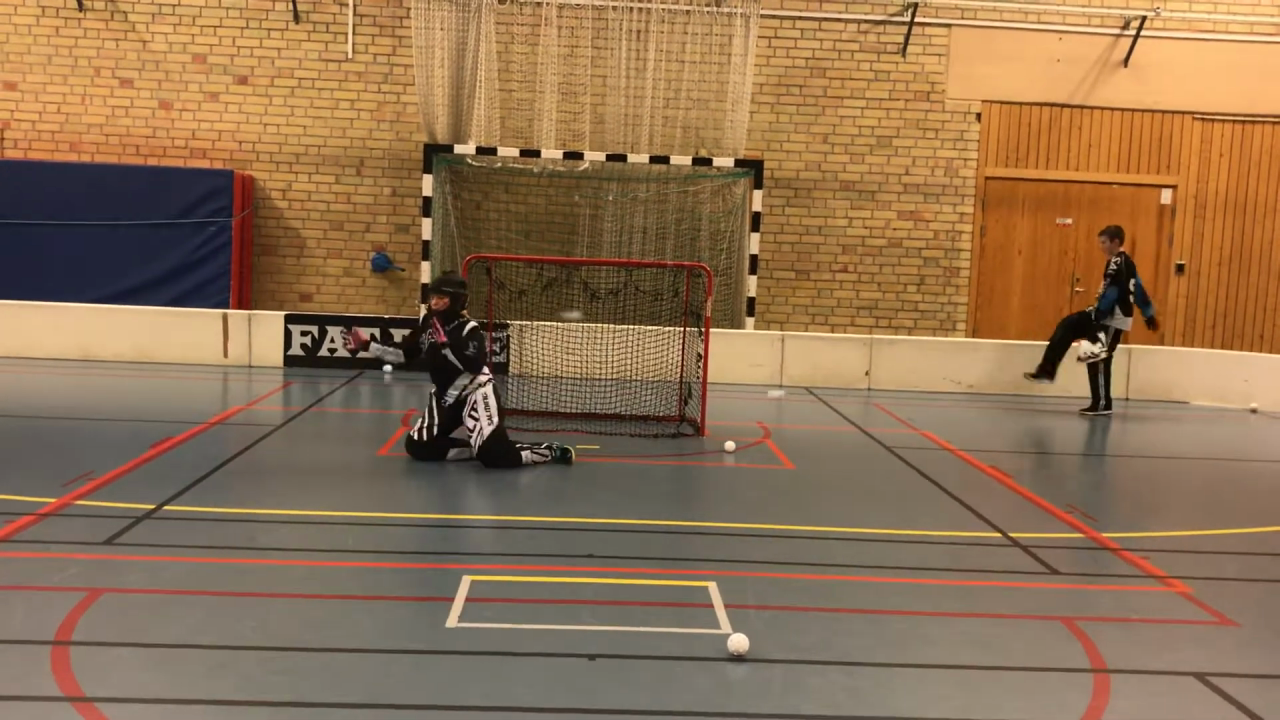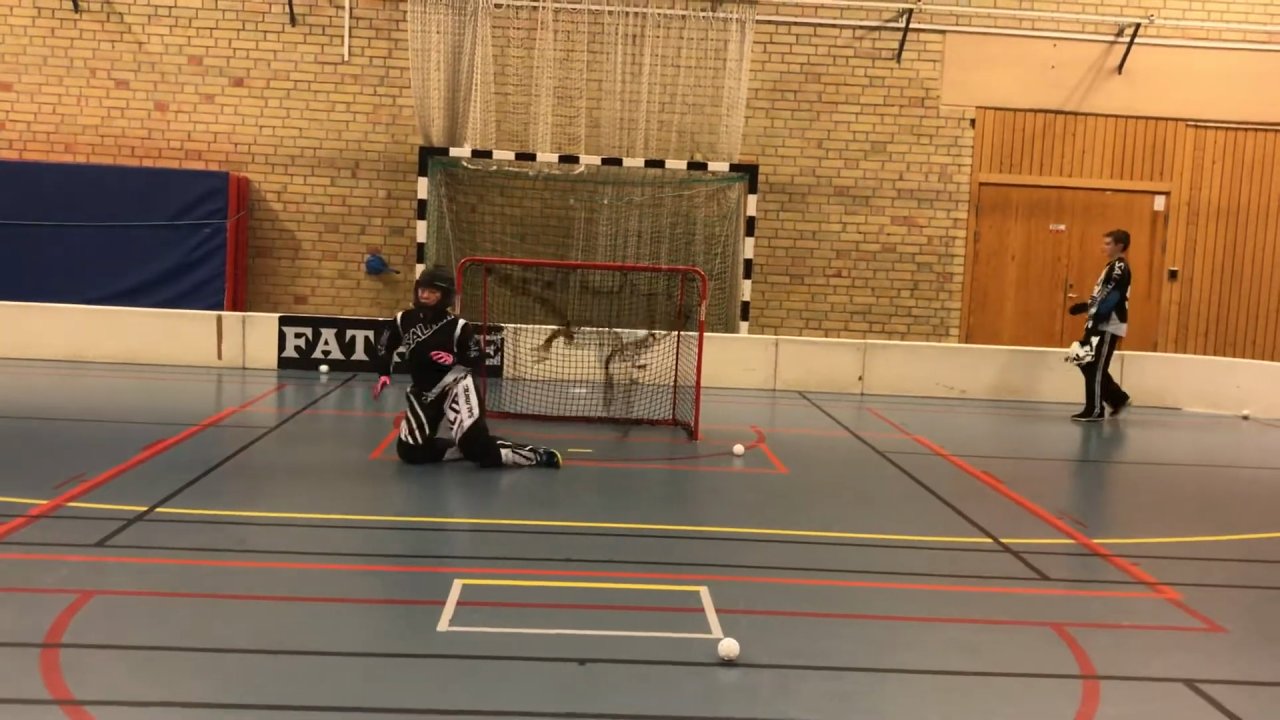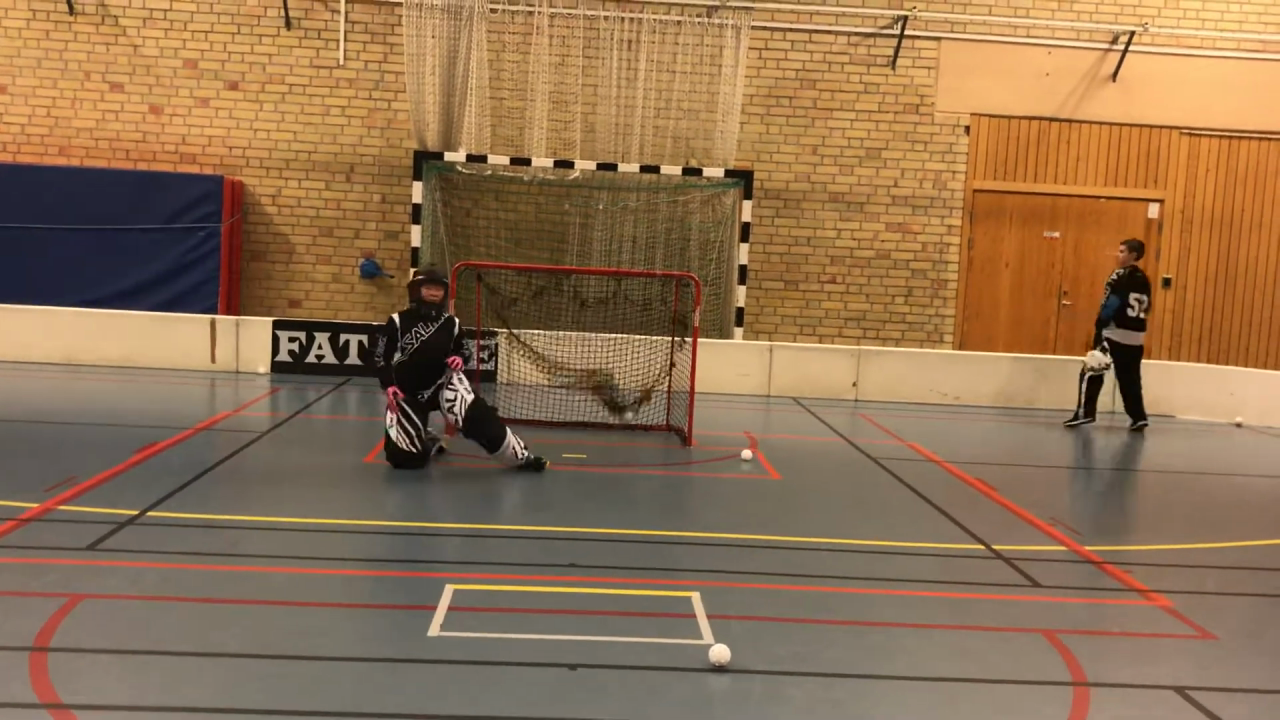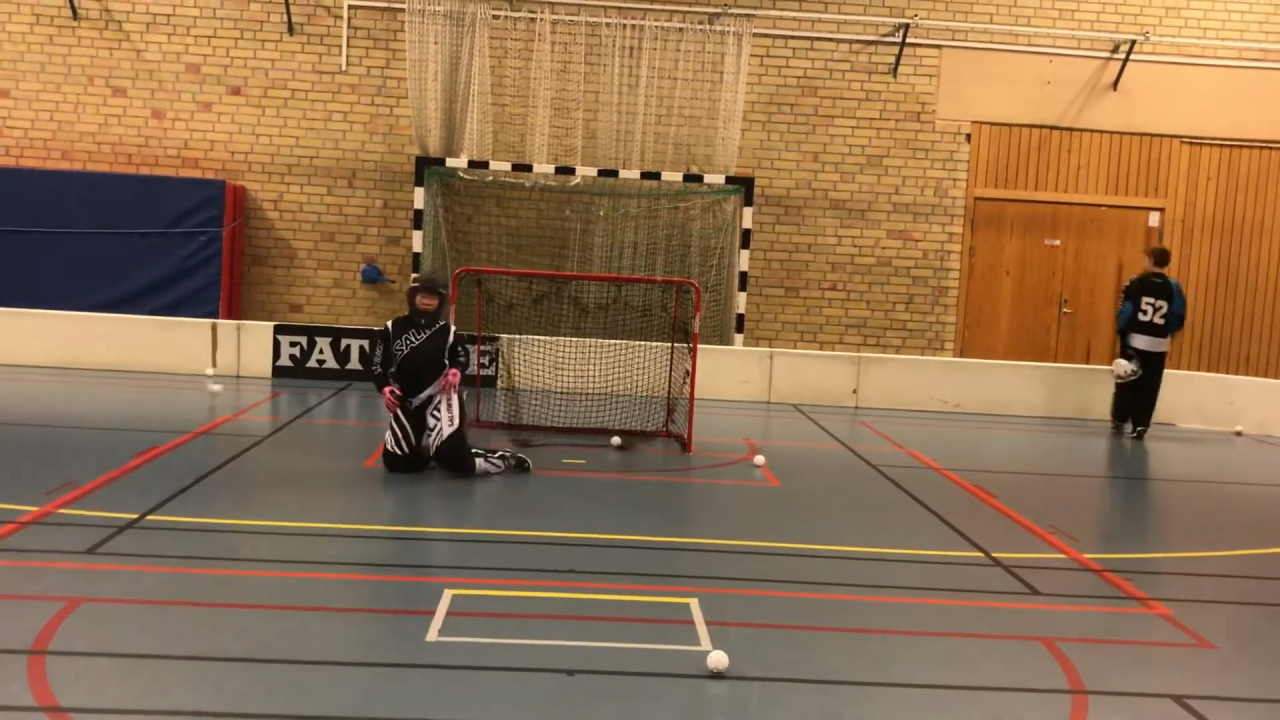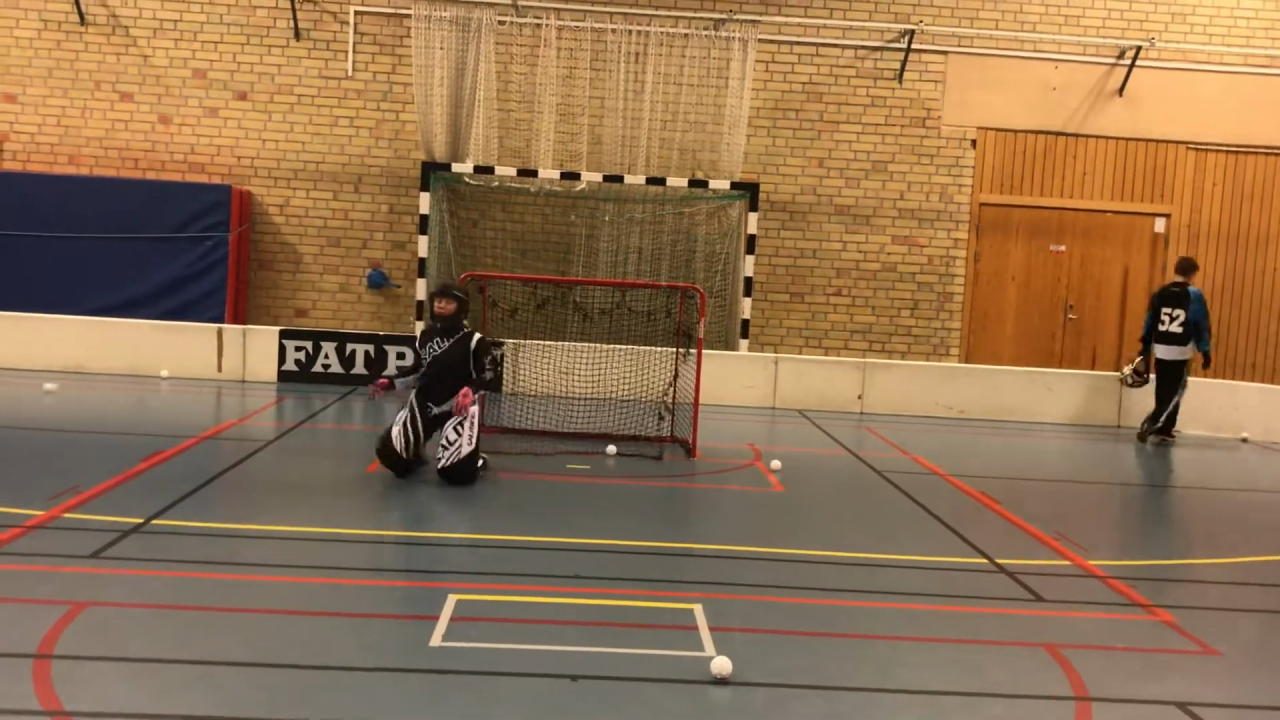
dt=0.3s
person 1, frame 1
left shoulder: (469, 329)
right shoulder: (427, 323)
left elbow: (474, 366)
right elbow: (404, 354)
left wrist: (445, 344)
right wrist: (366, 345)
left hip: (474, 393)
right hip: (445, 396)
left knee: (494, 454)
right knee: (417, 448)
left ankle: (551, 451)
right ankle: (472, 445)
person 1, frame 2
left shoulder: (458, 326)
right shoulder: (403, 320)
left elbow: (477, 361)
right elbow: (385, 346)
left wrist: (453, 359)
right wrist: (384, 374)
left hip: (456, 388)
right hip: (422, 393)
left knee: (476, 442)
right knee: (410, 452)
left ankle: (537, 455)
right ankle: (465, 447)
person 1, frame 3
left shoulder: (451, 323)
right shoulder: (398, 321)
left elbow: (461, 350)
right elbow: (381, 357)
left wrist: (458, 358)
right wrist: (388, 386)
left hip: (444, 383)
right hip: (407, 393)
left knee: (478, 417)
right knee: (402, 457)
left ankle: (522, 457)
right ankle: (430, 444)
person 1, frame 4
left shoulder: (446, 331)
right shoulder: (393, 328)
left elbow: (458, 358)
right elbow: (379, 364)
left wrist: (455, 371)
right wrist: (385, 387)
left hip: (439, 396)
right hip: (405, 400)
left knee: (454, 457)
right knee: (397, 462)
left ankle: (507, 460)
right ankle: (430, 452)
person 1, frame 5
left shoulder: (474, 340)
right shoulder: (425, 335)
left elbow: (490, 371)
left wrist: (472, 389)
right wrist: (391, 383)
left hip: (459, 407)
right hip: (424, 403)
left knee: (456, 473)
right knee: (389, 455)
left ankle: (474, 460)
right ankle: (413, 459)
person 2, frame 1
left shoulder: (1116, 264)
right shoulder: (1127, 263)
left elbow: (1109, 295)
right elbow: (1138, 290)
left wrist: (1096, 320)
right wrist: (1148, 314)
left hip: (1112, 319)
right hip: (1110, 317)
left knee: (1098, 360)
right knee: (1066, 326)
left ankle: (1102, 404)
right ankle: (1046, 371)
person 2, frame 2
left shoulder: (1119, 268)
right shoulder: (1117, 267)
left elbow: (1110, 298)
left wrist: (1093, 320)
right wrist: (1085, 306)
left hip: (1107, 326)
right hip: (1106, 325)
left knee: (1095, 367)
right knee: (1096, 367)
left ankle: (1095, 410)
right ankle: (1118, 399)
person 2, frame 3
left shoulder: (1120, 275)
right shoulder: (1145, 279)
left elbow: (1111, 304)
left wrist: (1099, 328)
left hip: (1115, 332)
right hip: (1137, 335)
left knee: (1093, 371)
right knee: (1130, 379)
left ankle: (1084, 413)
right ankle: (1138, 418)
person 2, frame 4
left shoulder: (1136, 282)
right shoulder: (1173, 287)
left elbow: (1125, 310)
right elbow: (1180, 316)
left wrist: (1122, 336)
right wrist: (1168, 331)
left hip: (1134, 339)
right hip: (1158, 343)
left knee: (1127, 382)
right knee: (1149, 386)
left ankle: (1119, 419)
right ankle: (1140, 425)
person 2, frame 5
left shoulder: (1160, 293)
right shoulder: (1195, 295)
left elbow: (1149, 322)
right elbow: (1202, 325)
left wrist: (1145, 348)
right wrist: (1205, 351)
left hip: (1160, 349)
right hip: (1181, 351)
left knee: (1165, 390)
right knee: (1174, 392)
left ankle: (1164, 428)
right ankle: (1152, 424)
